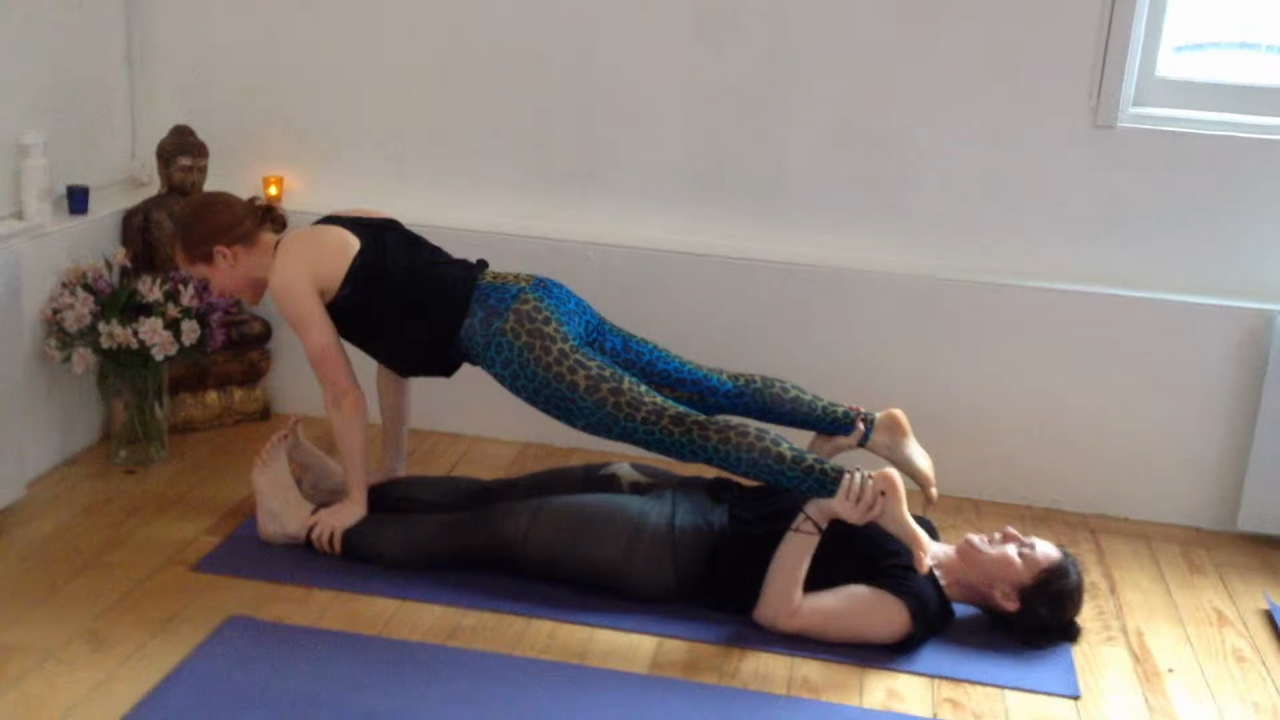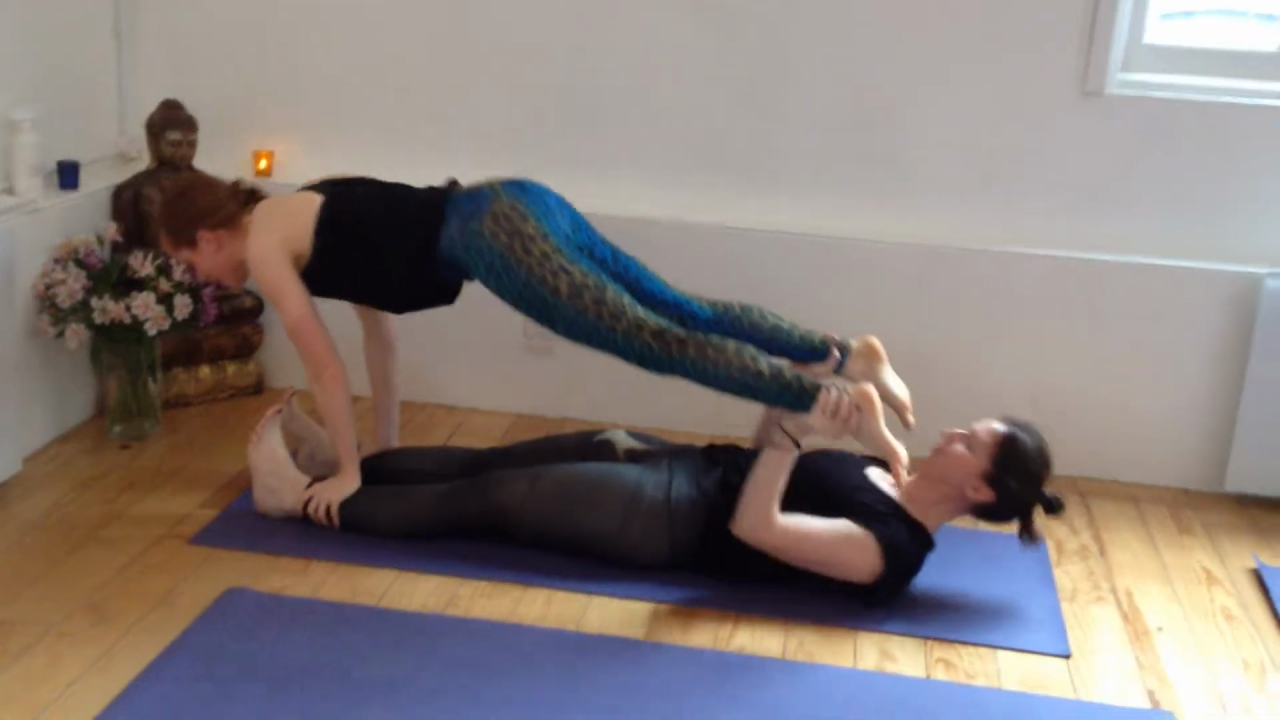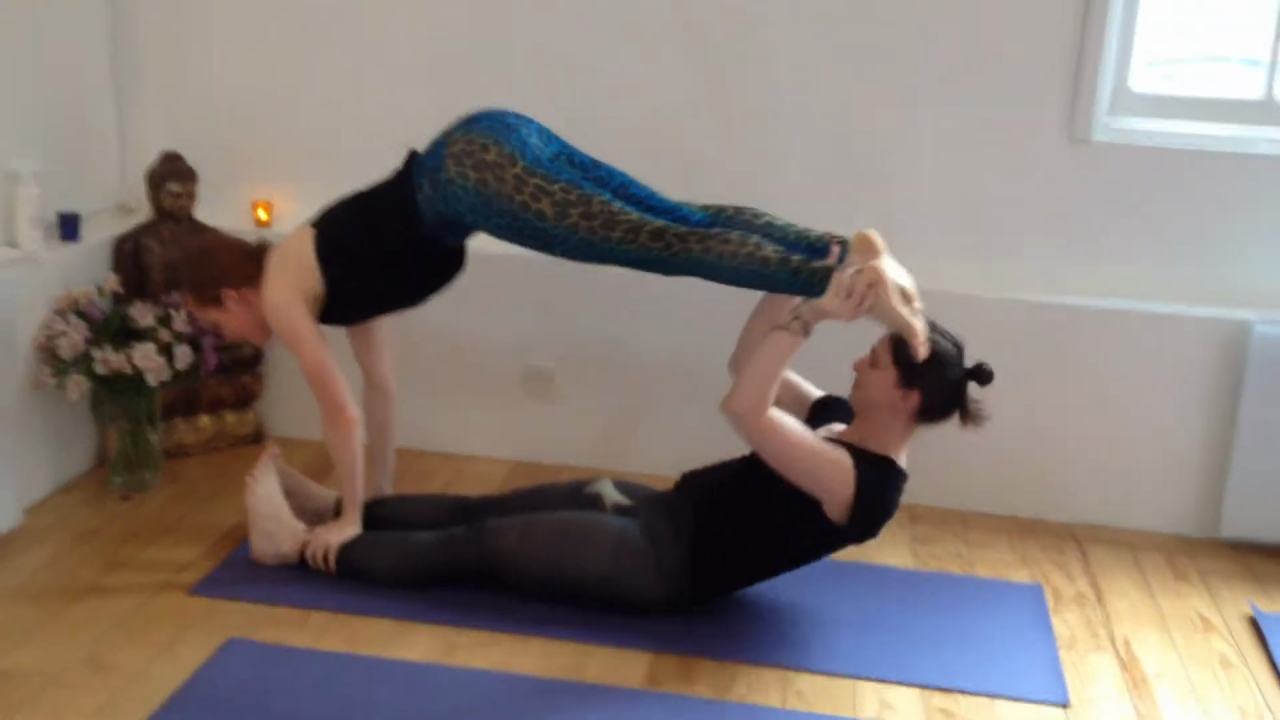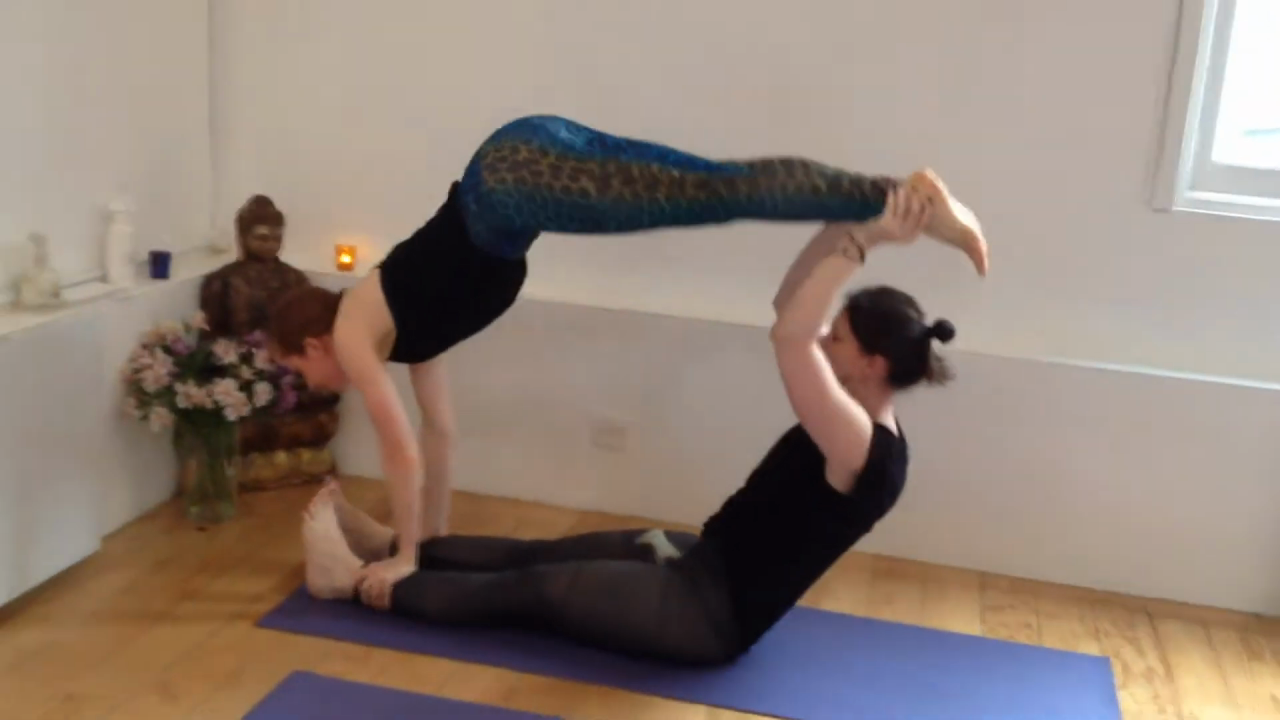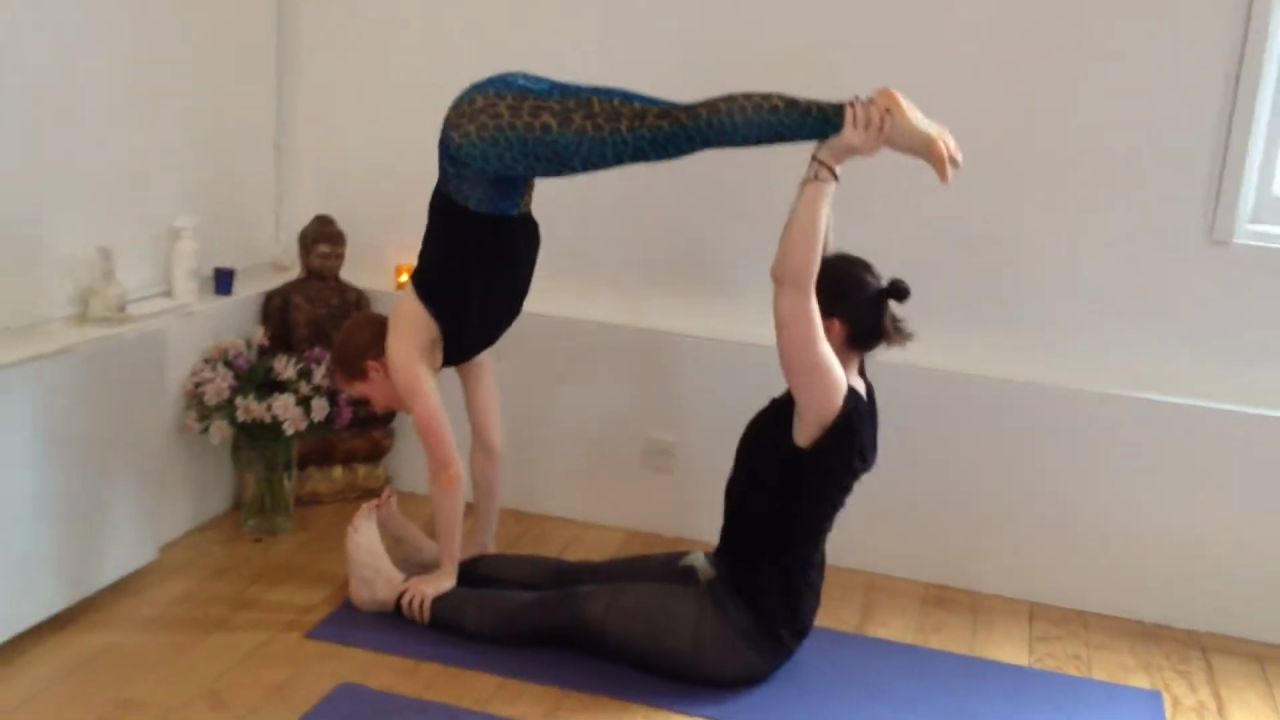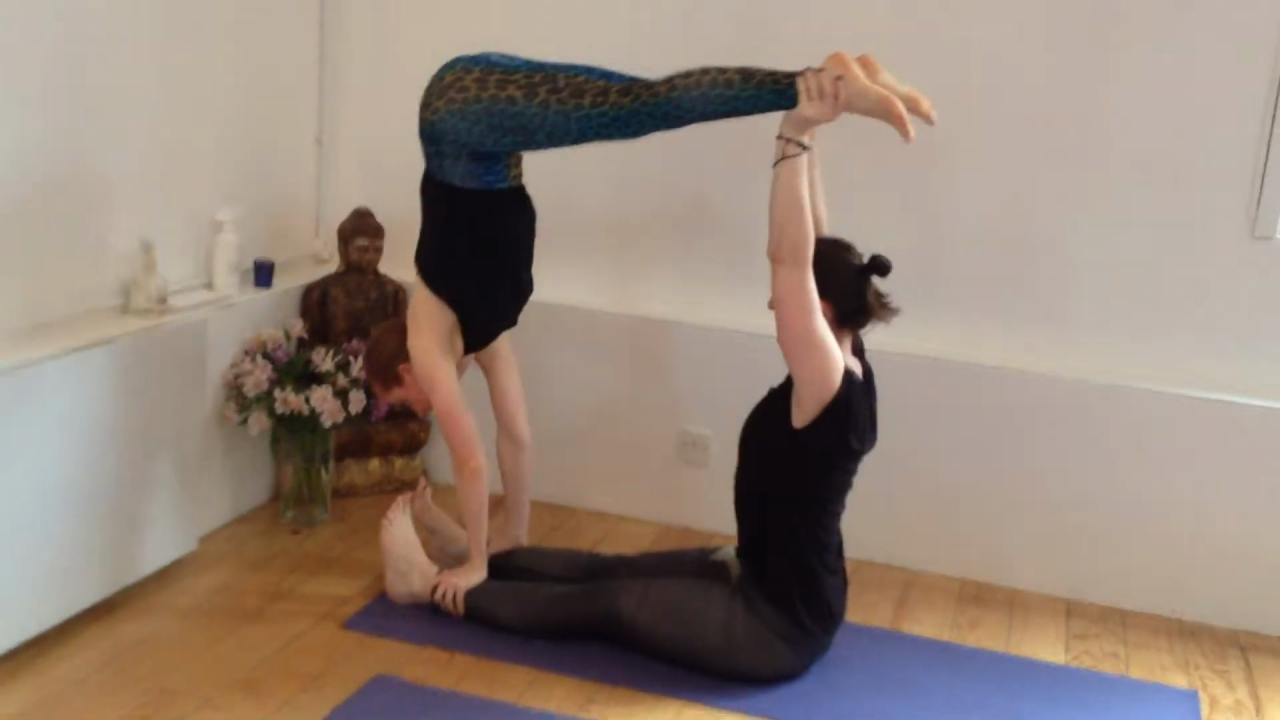
dt=0.4s
person 1, frame 1
left shoulder: (915, 607)
right shoulder: (919, 536)
left elbow: (776, 609)
left wrist: (823, 513)
left hip: (678, 555)
right hip: (697, 502)
left knee: (486, 531)
right knee: (492, 492)
left ankle: (312, 528)
right ankle: (344, 489)
person 1, frame 2
left shoulder: (893, 550)
right shoulder: (891, 479)
left elbow: (754, 525)
left wrist: (801, 426)
left hip: (675, 527)
right hip: (687, 469)
left knee: (485, 505)
right knee: (486, 466)
left ankle: (312, 505)
right ankle: (341, 457)
person 1, frame 3
left shoulder: (866, 485)
right shoulder: (845, 422)
left elbow: (742, 407)
right elbow: (745, 362)
left wrist: (812, 315)
right wrist: (792, 284)
left hip: (668, 564)
right hip: (662, 515)
left knee: (480, 546)
right knee: (476, 511)
left ankle: (307, 548)
right ankle: (333, 507)
person 1, frame 4
left shoulder: (869, 454)
right shoulder: (860, 421)
left elbow: (790, 339)
right elbow: (792, 311)
left wrist: (860, 242)
right wrist: (842, 228)
left hip: (715, 615)
right hip: (707, 566)
left knee: (531, 589)
right knee: (528, 555)
left ankle: (361, 584)
right ankle: (392, 548)
person 1, frame 5
left shoulder: (834, 408)
right shoulder: (845, 387)
left elbow: (792, 281)
right elbow: (806, 274)
left wrist: (827, 163)
right wrist: (829, 158)
left hip: (747, 631)
right hip: (739, 588)
left knee: (570, 609)
right knee: (572, 576)
left ankle: (401, 595)
person 1, frame 6
left shoulder: (829, 387)
right shoulder: (849, 368)
left elbow: (789, 261)
right elbow: (808, 253)
left wrist: (795, 137)
right wrist: (804, 137)
left hip: (777, 627)
right hip: (766, 581)
left knee: (603, 605)
right knee: (604, 571)
left ankle: (433, 585)
right ankle: (469, 558)
person 2, frame 1
left shoulder: (288, 273)
right shoulder: (330, 234)
left elbow: (342, 392)
right elbow: (391, 349)
left wrist: (356, 498)
right wrist: (391, 470)
left hip: (514, 336)
right hip: (533, 302)
left knee: (677, 426)
right knee: (703, 390)
right ankle: (867, 427)
person 2, frame 2
left shoulder: (260, 246)
right shoulder: (303, 221)
left elbow: (326, 368)
right elbow: (381, 334)
left wrist: (346, 471)
right wrist: (384, 443)
left hip: (497, 229)
right hip: (519, 201)
left knee: (660, 341)
right knee: (678, 312)
left ankle: (836, 394)
right ankle: (846, 355)
person 2, frame 3
left shoulder: (278, 292)
right shoulder: (318, 273)
left elbow: (341, 413)
right elbow: (379, 383)
left wrist: (350, 518)
right wrist: (378, 493)
left hip: (478, 168)
right hip: (495, 142)
left knee: (662, 243)
right knee: (677, 223)
left ankle: (849, 274)
right ankle: (849, 250)
person 2, frame 4
left shoulder: (351, 337)
right shoulder: (396, 321)
left elbow: (403, 455)
right elbow: (438, 430)
left wrist: (404, 557)
right wrist: (433, 533)
left hip: (519, 169)
right hip: (533, 151)
left knee: (713, 194)
right knee: (717, 190)
left ankle: (902, 197)
right ankle: (895, 195)
person 2, frame 5
left shoulder: (405, 351)
right shoulder: (452, 334)
left elbow: (447, 468)
right elbow: (488, 446)
left wrist: (446, 572)
right wrist: (479, 547)
left knee: (681, 129)
right knee: (679, 132)
person 2, frame 6
left shoulder: (426, 346)
right shoulder: (472, 326)
left elbow: (472, 463)
right elbow: (516, 437)
left wrist: (476, 565)
right wrist: (514, 538)
left knee: (644, 110)
